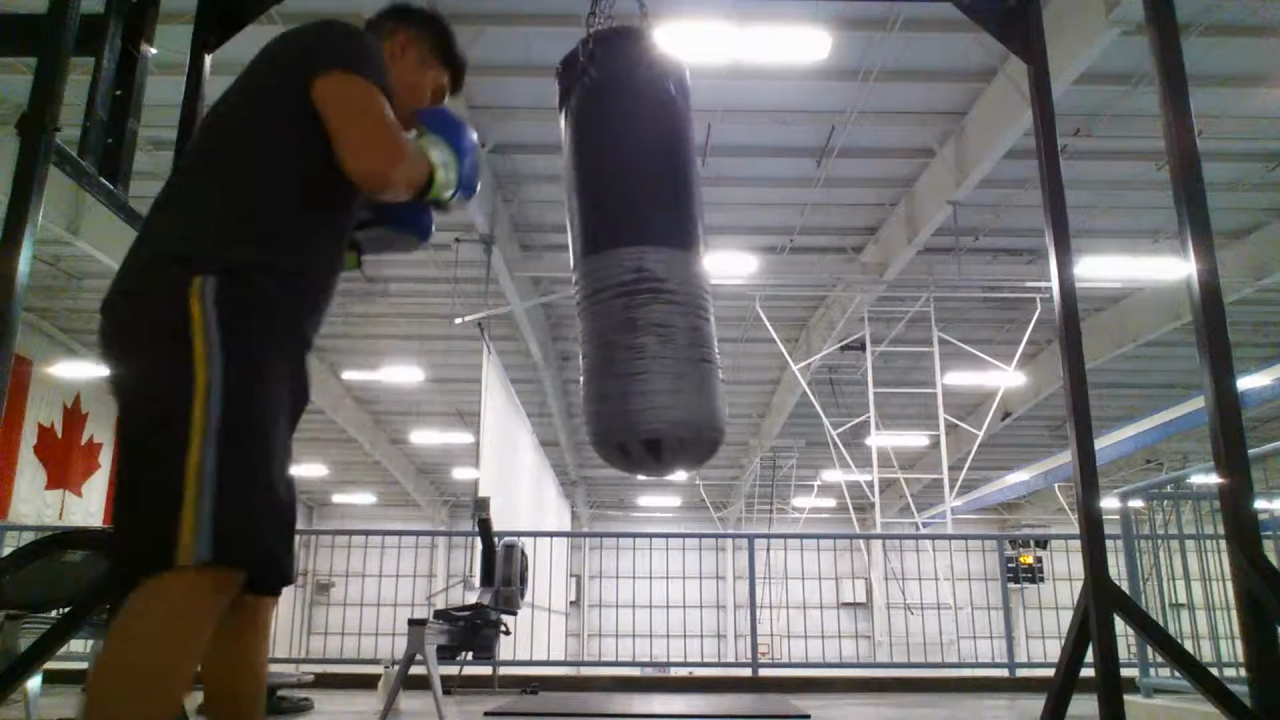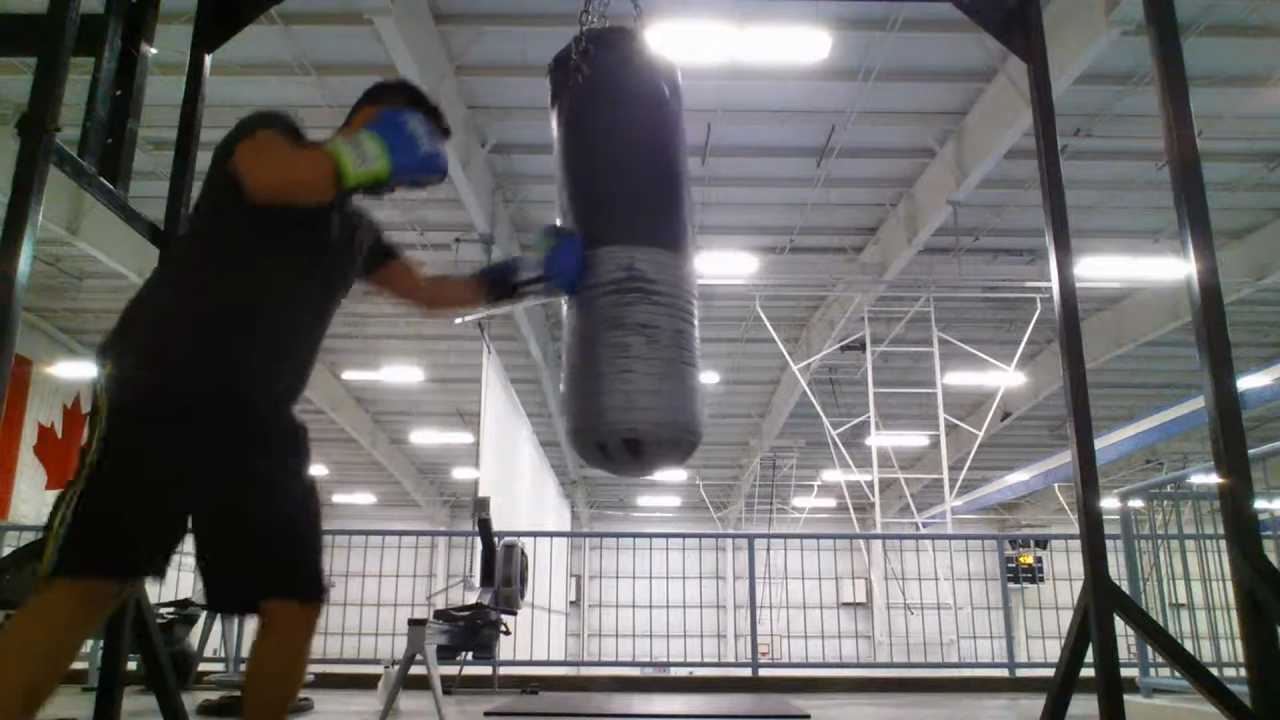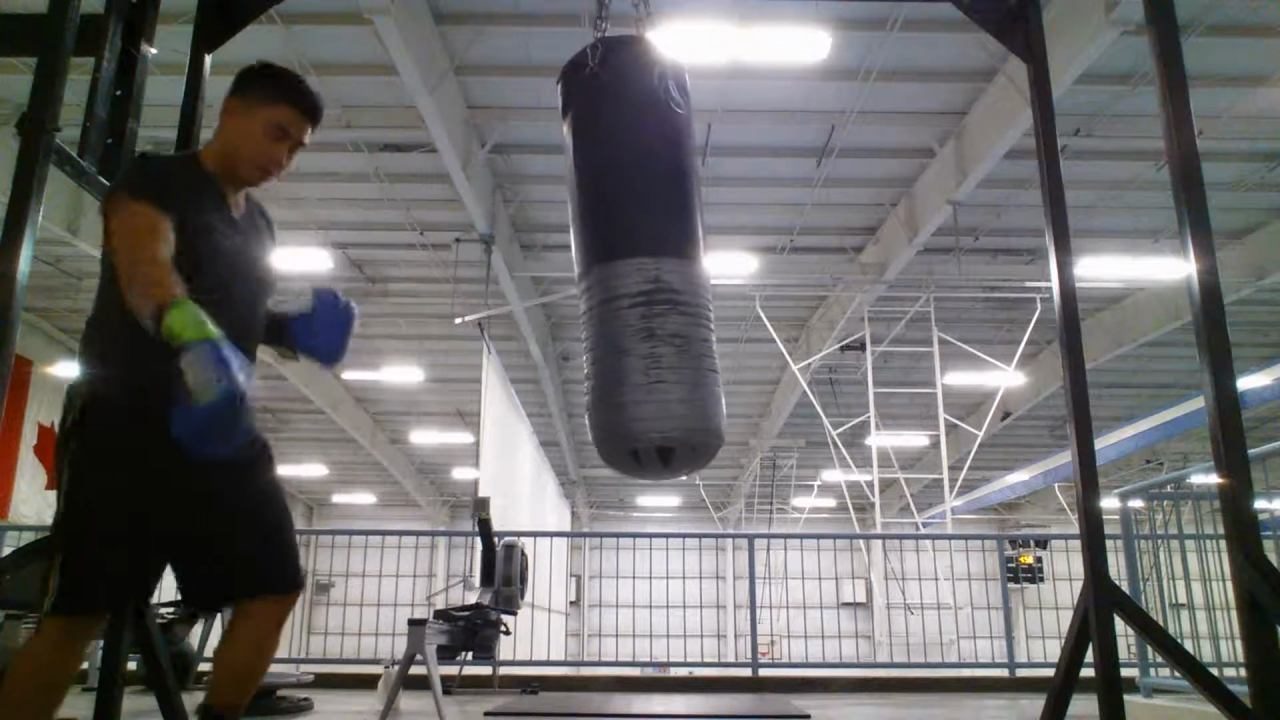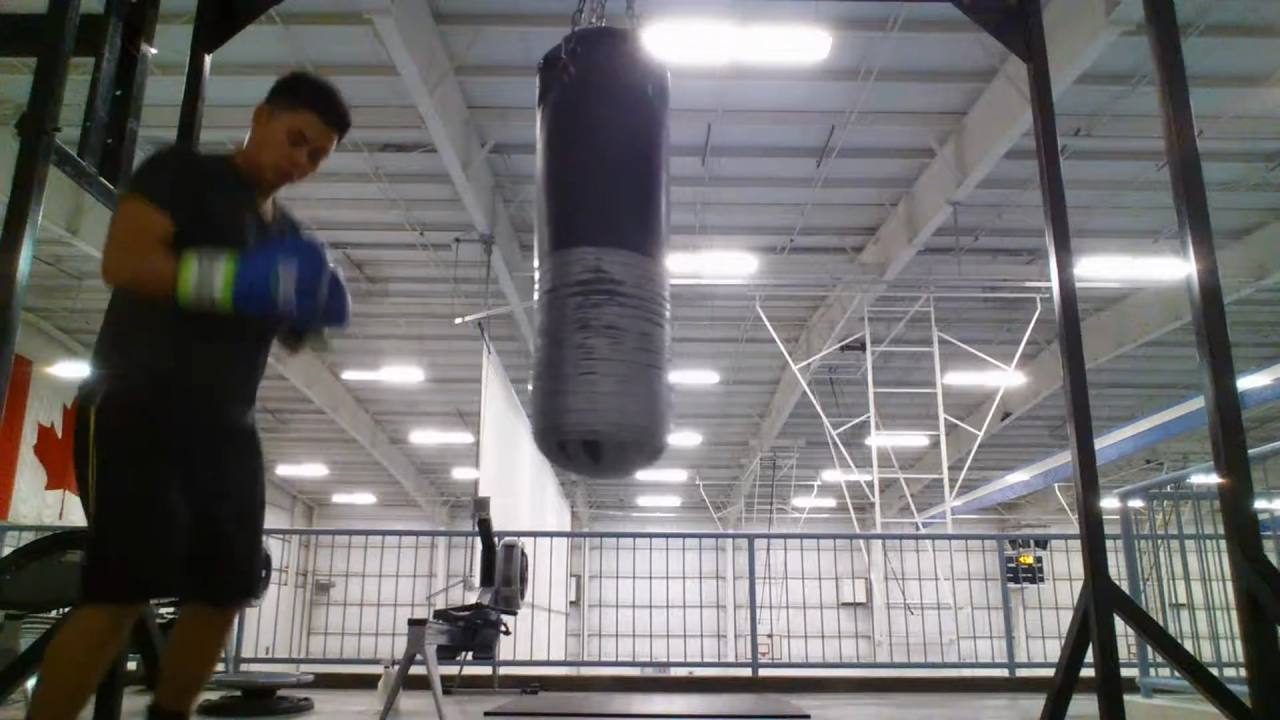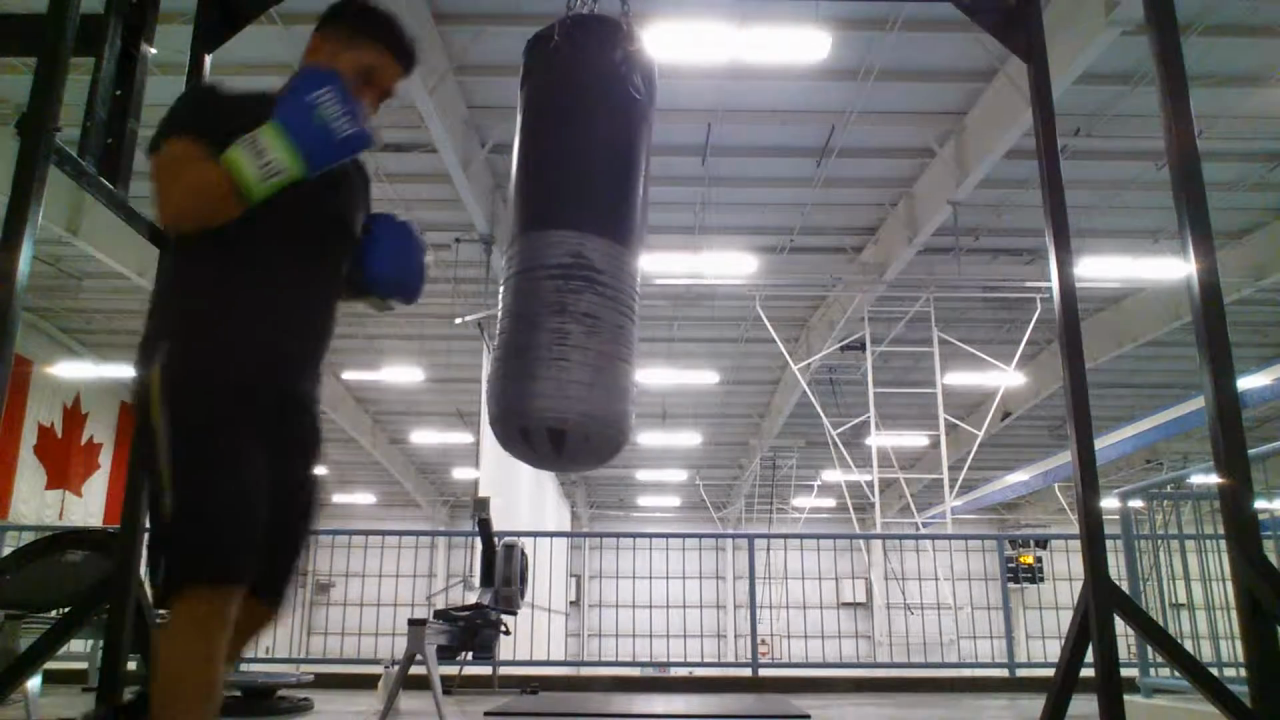
dt=0.5s
person 1, frame 1
left shoulder: (286, 102)
right elbow: (376, 164)
left wrist: (360, 238)
right wrist: (438, 167)
left hip: (237, 336)
right hip: (209, 320)
left knee: (250, 585)
right knee: (205, 570)
person 1, frame 2
left shoulder: (356, 225)
right shoulder: (273, 136)
left elbow: (431, 294)
right elbow: (272, 177)
left wrist: (521, 274)
right wrist: (379, 153)
left hip: (254, 413)
right hip: (164, 381)
left knee: (294, 601)
right knee: (89, 584)
person 1, frame 3
left shoulder: (255, 224)
right shoulder: (154, 178)
right elbow: (145, 267)
left wrist: (294, 330)
right wrist: (203, 348)
left hip: (219, 440)
right hip: (122, 427)
left knee: (274, 593)
right knee: (77, 617)
person 1, frame 4
left shoulder: (287, 230)
right shoulder: (180, 173)
left elbow: (290, 334)
right elbow: (124, 264)
left wrist: (309, 312)
right wrist: (241, 281)
left hip: (222, 428)
right hip: (135, 407)
left knee: (217, 597)
right knee: (122, 595)
person 1, frame 5
left shoulder: (347, 175)
right shoulder: (214, 108)
left elbow: (348, 278)
right elbow: (179, 206)
left wrist: (383, 270)
right wrist: (285, 148)
left hip: (288, 396)
right hip: (197, 376)
left knee: (257, 597)
right knee: (209, 587)
